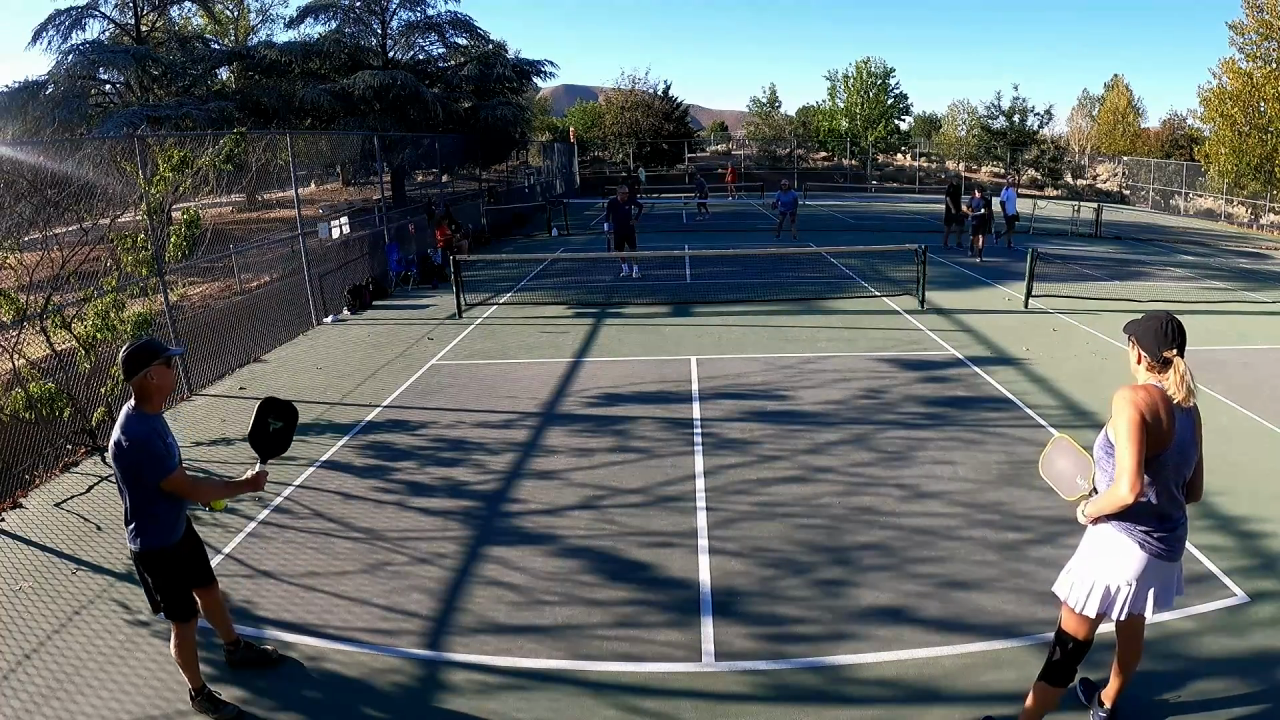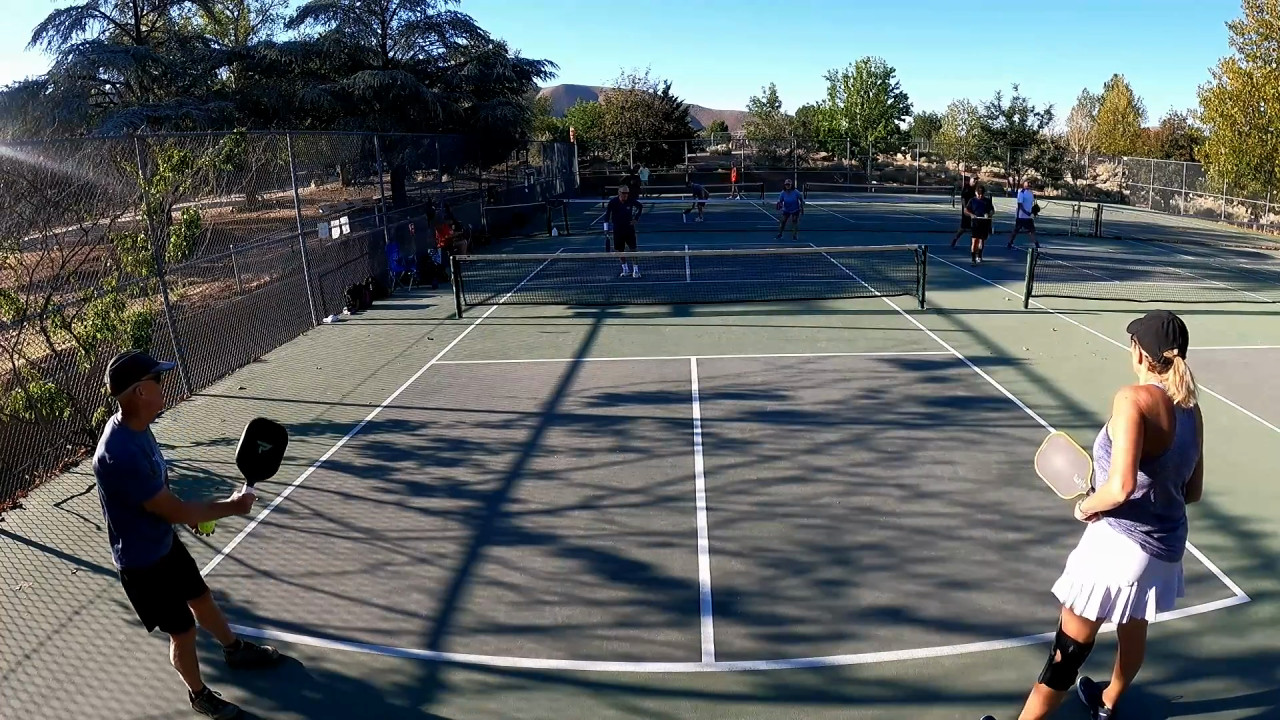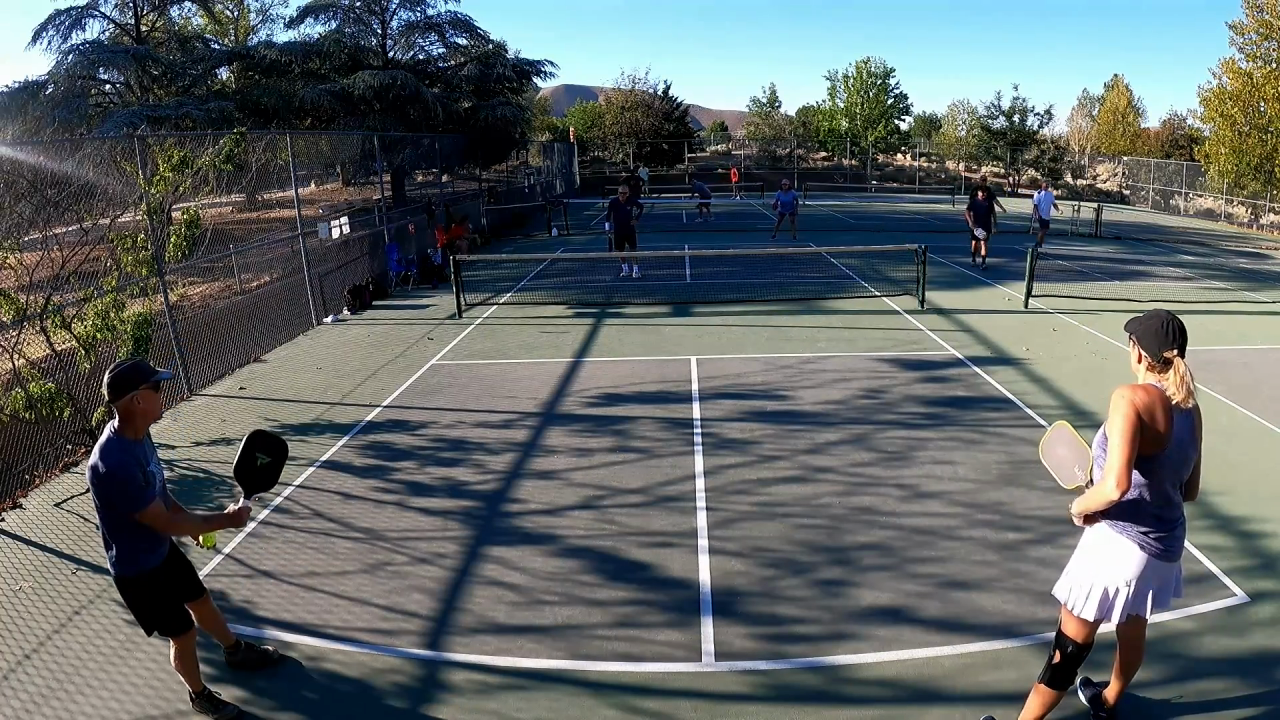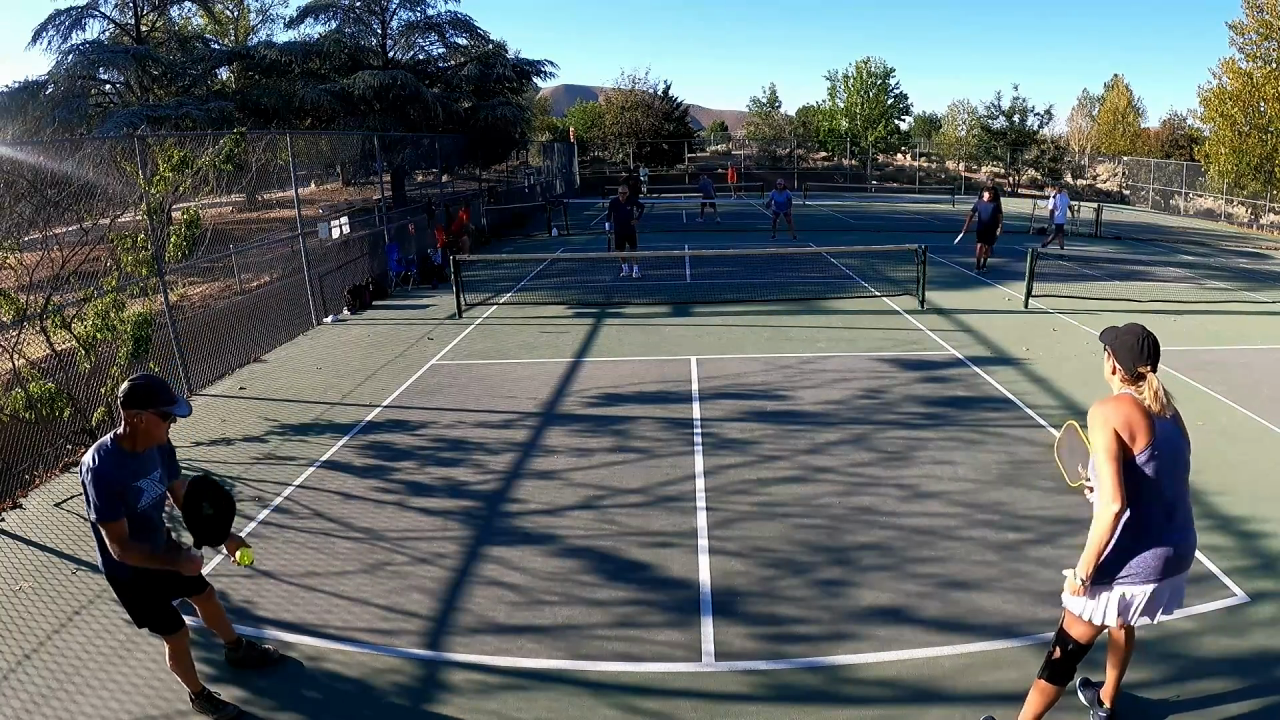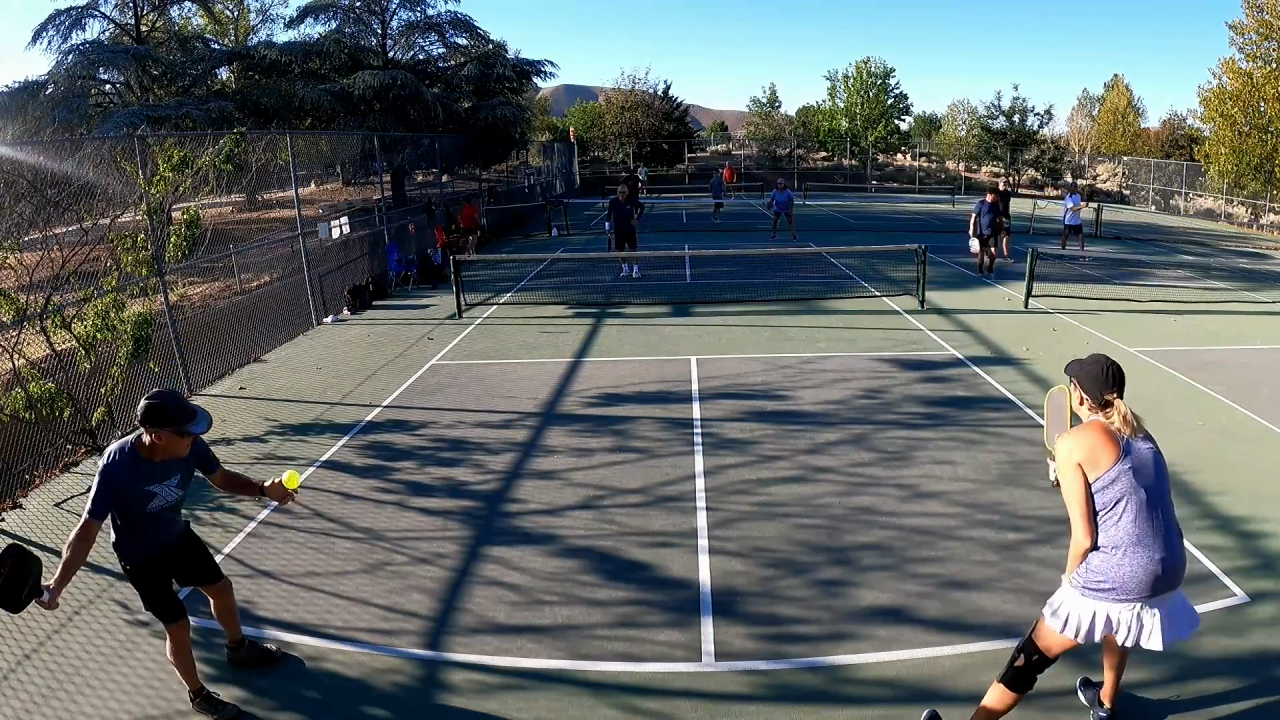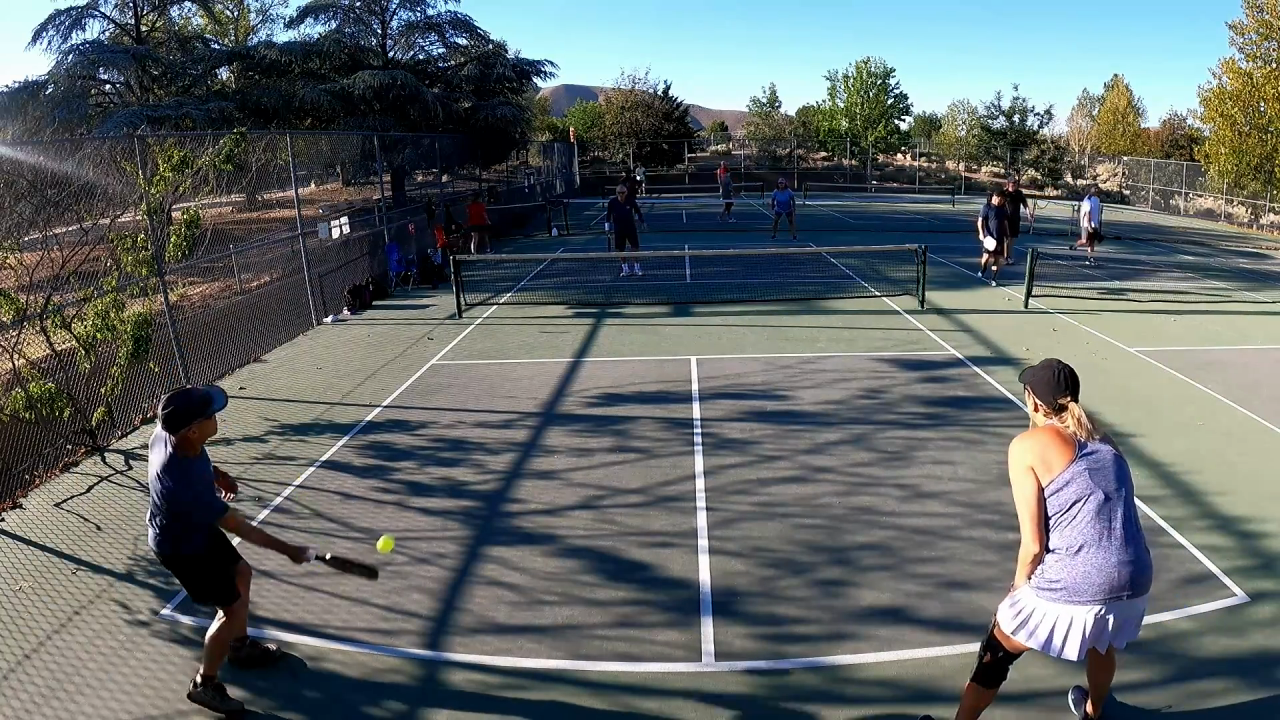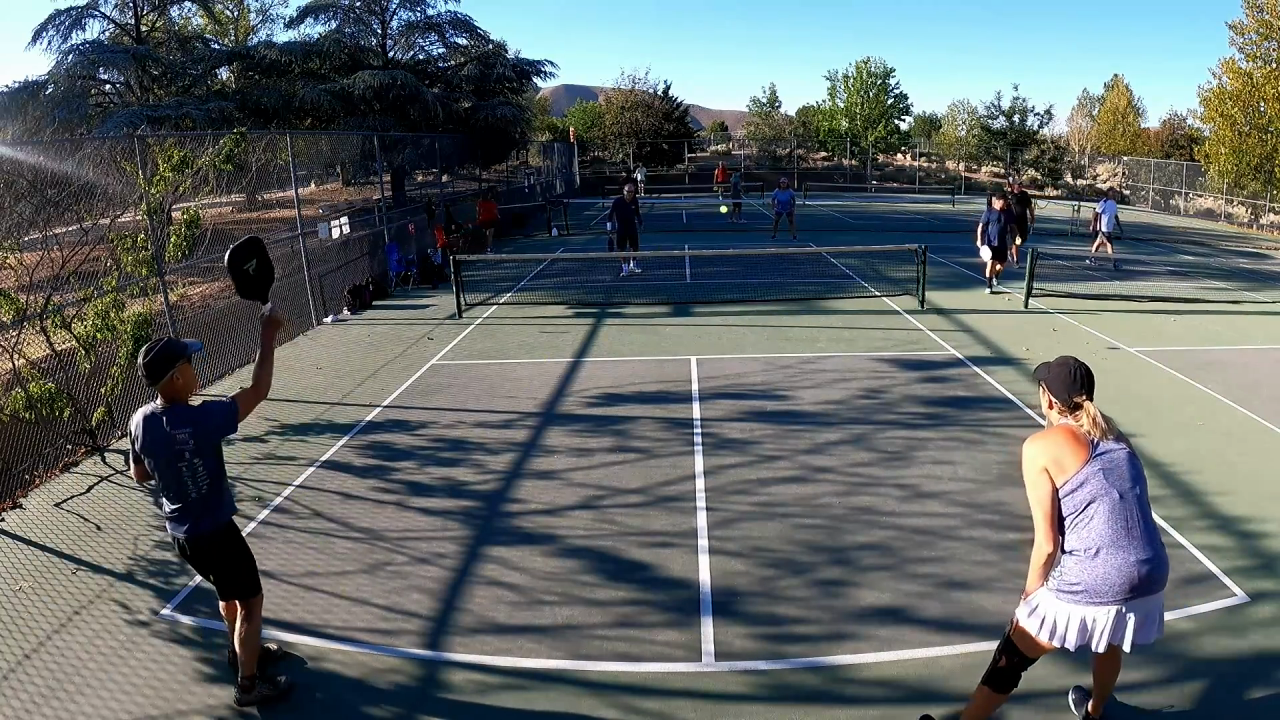
dt=0.4s
person 1, frame 1
left shoulder: (1132, 399)
right shoulder: (1188, 409)
left elbow: (1127, 489)
right elbow: (1192, 491)
left wrist: (1088, 509)
left hip: (1119, 543)
right hip: (1165, 549)
left knee: (1068, 646)
right knee: (1131, 630)
person 1, frame 2
left shoulder: (1134, 399)
right shoulder: (1189, 409)
left elbow: (1119, 489)
right elbow: (1192, 491)
left wrist: (1085, 506)
left hip: (1120, 544)
right hip: (1164, 547)
left knee: (1069, 647)
right knee: (1133, 631)
person 1, frame 3
left shoulder: (1131, 398)
right shoulder: (1190, 409)
left elbow: (1114, 489)
right elbow: (1190, 490)
left wrist: (1080, 507)
left hip: (1121, 543)
right hip: (1165, 547)
left knee: (1069, 647)
right knee: (1132, 630)
person 1, frame 4
left shoulder: (1107, 411)
right shoulder: (1169, 414)
left elbow: (1113, 504)
right elbow: (1160, 490)
left wrist: (1083, 571)
left hip: (1131, 561)
right hip: (1176, 557)
left knee: (1064, 647)
right knee: (1122, 620)
person 1, frame 5
left shoulder: (1074, 442)
right shoulder: (1141, 437)
left elbow: (1084, 539)
left wrist: (1071, 585)
left hip: (1110, 583)
right hip: (1166, 577)
left knee: (1029, 658)
right knee: (1119, 627)
person 1, frame 6
left shoulder: (1027, 445)
right shoulder: (1101, 441)
left elbow: (1034, 544)
left wrist: (1018, 590)
left hip: (1073, 588)
right hip: (1133, 583)
left knee: (996, 652)
right knee: (1100, 637)
person 1, frame 7
left shoulder: (1041, 446)
right shoulder: (1115, 438)
left elbow: (1047, 543)
left wrist: (1031, 593)
left hip: (1090, 587)
right hip: (1149, 579)
left knee: (1010, 658)
right knee: (1110, 637)
person 2, frame 1
left shoulder: (149, 414)
right shoulder: (135, 437)
right elbow: (188, 490)
left wrist: (206, 490)
right wrist: (243, 485)
left hip: (178, 527)
right hip: (155, 545)
left knee: (209, 591)
right knee: (185, 622)
left ankle: (235, 648)
person 2, frame 2
left shoulder: (137, 427)
right shoulder: (120, 454)
right elbow: (173, 511)
left wrist: (194, 513)
right wrist: (229, 507)
left hip: (165, 543)
right hip: (142, 562)
left knee: (201, 599)
right knee: (183, 631)
left ankle: (235, 649)
person 2, frame 3
left shoulder: (138, 433)
right shoulder: (114, 464)
right elbow: (166, 524)
left wrist: (190, 519)
right wrist: (224, 520)
left hip: (163, 550)
right hip: (138, 569)
left knee: (201, 601)
right knee: (184, 634)
left ankle: (236, 651)
person 2, frame 4
left shoulder: (158, 444)
right shoulder: (101, 467)
left elbow: (182, 495)
right elbow: (119, 546)
left wrist: (224, 536)
right wrist: (175, 562)
left hip: (160, 543)
right hip: (130, 568)
left knee: (206, 596)
right knee: (177, 634)
left ankle: (237, 649)
person 2, frame 5
left shoulder: (189, 446)
right shoulder: (116, 468)
left elbow: (223, 478)
right elbow: (87, 529)
left wrist: (262, 490)
right wrist: (58, 584)
left hip: (177, 535)
right hip: (141, 554)
left knee: (221, 589)
right knee: (178, 626)
left ankle: (239, 647)
person 2, frame 6
left shoulder: (164, 433)
right shoulder: (188, 484)
right elbow: (235, 525)
left wrist: (213, 472)
right wrist: (286, 549)
left hip: (190, 530)
right hip: (178, 548)
left knee: (240, 574)
right knee: (233, 608)
left ankle: (239, 646)
right ankle: (204, 685)
person 2, frame 7
left shoulder: (140, 421)
right shoulder: (201, 421)
left elbow: (140, 475)
right elbow: (258, 390)
right wrist: (268, 334)
left hip: (180, 531)
right hip: (213, 532)
left knee: (230, 593)
right knee: (250, 603)
left ankle: (245, 649)
right ankle: (249, 684)
